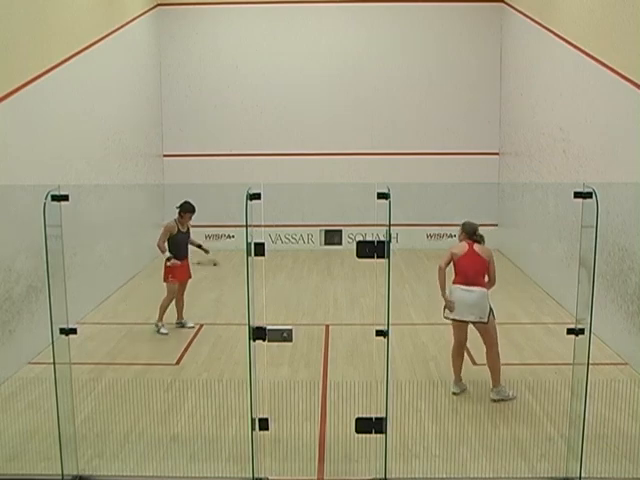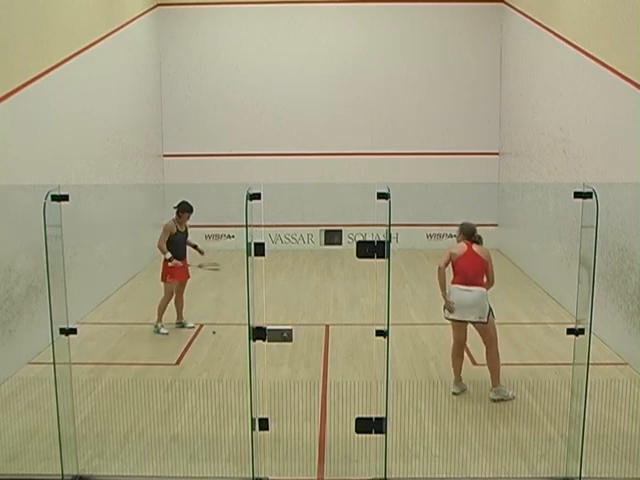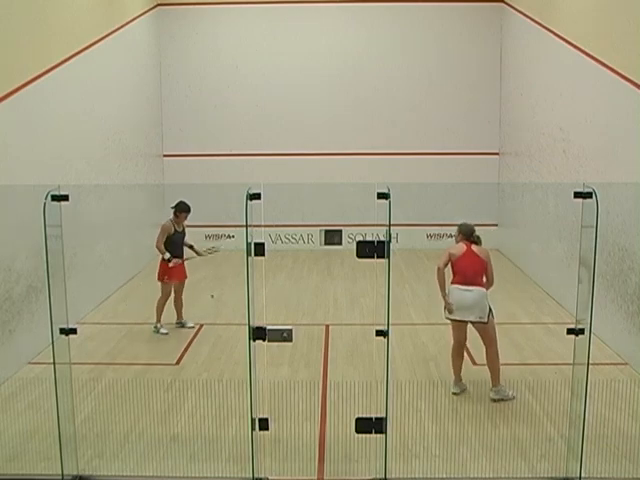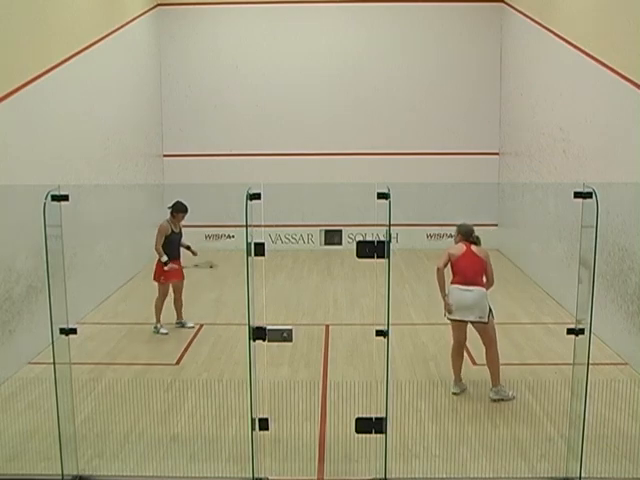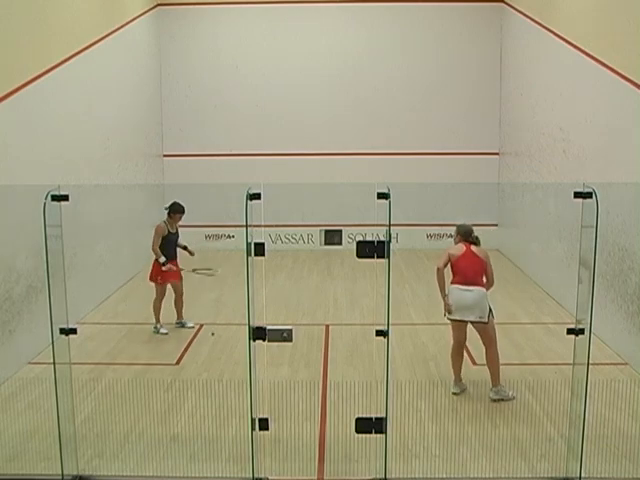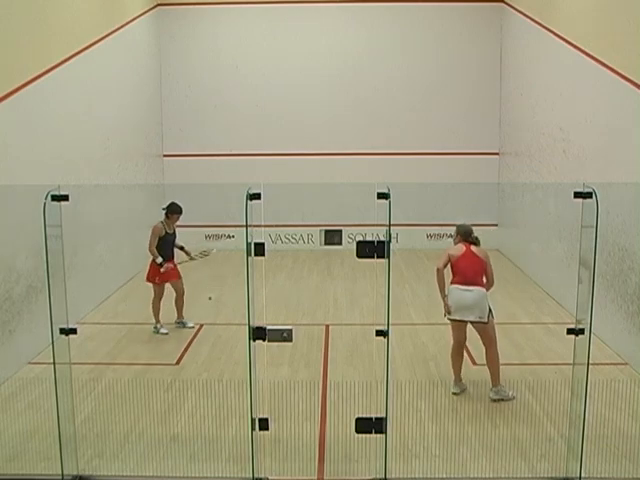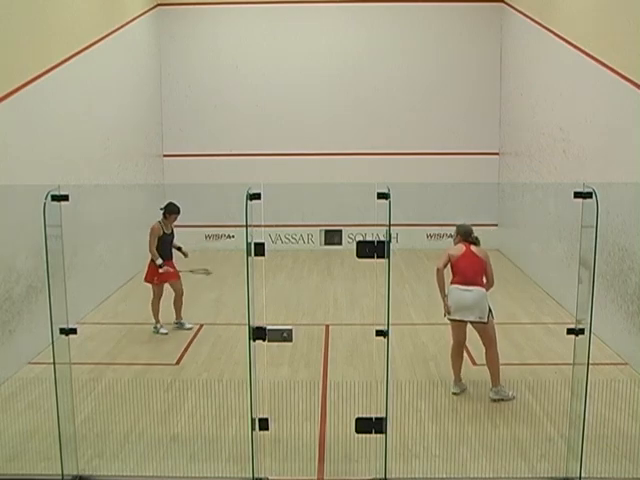
dt=0.1s
person 1, frame 1
left shoulder: (455, 248)
right shoulder: (486, 251)
left elbow: (441, 267)
right elbow: (492, 281)
left wrist: (444, 294)
left hip: (458, 294)
right hip: (478, 297)
left knee: (459, 342)
right knee: (491, 344)
left ankle: (457, 383)
right ankle: (497, 389)
person 1, frame 2
left shoulder: (454, 249)
right shoulder: (485, 251)
left elbow: (441, 267)
right elbow: (490, 281)
left wrist: (444, 295)
left hip: (457, 294)
right hip: (478, 297)
left knee: (458, 342)
right knee: (491, 344)
left ankle: (457, 383)
right ankle: (496, 389)
person 1, frame 3
left shoulder: (453, 249)
right shoulder: (483, 252)
left elbow: (440, 268)
right elbow: (490, 281)
left wrist: (444, 296)
left hip: (457, 294)
right hip: (477, 296)
left knee: (458, 342)
right knee: (491, 344)
left ankle: (457, 383)
right ankle: (496, 388)
person 1, frame 4
left shoulder: (452, 250)
right shoulder: (483, 252)
left elbow: (439, 268)
right elbow: (490, 281)
left wrist: (444, 296)
left hip: (456, 294)
right hip: (477, 296)
left knee: (458, 342)
right knee: (491, 345)
left ankle: (457, 383)
right ankle: (496, 389)
person 1, frame 5
left shoulder: (452, 250)
right shoulder: (482, 252)
left elbow: (440, 268)
right elbow: (490, 281)
left wrist: (444, 296)
left hip: (456, 294)
right hip: (477, 296)
left knee: (458, 343)
right knee: (491, 344)
left ankle: (457, 383)
right ankle: (496, 389)
person 1, frame 6
left shoulder: (452, 251)
right shoulder: (482, 252)
left elbow: (439, 269)
right elbow: (490, 281)
left wrist: (444, 297)
left hip: (456, 294)
right hip: (477, 296)
left knee: (458, 342)
right knee: (491, 344)
left ankle: (457, 383)
right ankle: (496, 389)
person 1, frame 7
left shoulder: (452, 250)
right shoulder: (482, 252)
left elbow: (439, 269)
right elbow: (490, 281)
left wrist: (444, 297)
left hip: (457, 294)
right hip: (477, 296)
left knee: (458, 343)
right knee: (490, 345)
left ankle: (457, 383)
right ankle: (496, 388)
person 2, frame 1
left shoulder: (187, 224)
right shoulder: (171, 226)
right elbow: (160, 243)
left wrist: (200, 246)
right wrist: (169, 258)
left hip: (184, 263)
right hip: (173, 265)
left knee: (180, 293)
right knee: (171, 295)
left ankle: (180, 320)
right ankle: (159, 322)
person 2, frame 2
left shoulder: (184, 224)
right shoulder: (170, 226)
right elbow: (160, 244)
left wrist: (195, 247)
right wrist: (171, 259)
left hip: (182, 263)
right hip: (172, 265)
left knee: (180, 294)
right knee: (168, 295)
left ankle: (180, 320)
right ankle: (158, 323)
person 2, frame 3
left shoulder: (182, 224)
right shoulder: (167, 226)
right elbow: (158, 245)
left wrist: (192, 247)
right wrist: (170, 259)
left hip: (179, 263)
right hip: (168, 264)
left knee: (179, 294)
right knee: (165, 295)
left ankle: (180, 320)
right ankle: (157, 324)
person 2, frame 4
left shoulder: (178, 225)
right shoulder: (164, 226)
right elbow: (157, 247)
left wrist: (189, 248)
right wrist: (167, 262)
left hip: (177, 264)
right hip: (165, 266)
left knee: (179, 294)
right knee: (162, 295)
left ankle: (180, 320)
right ankle: (157, 324)
person 2, frame 5
left shoulder: (175, 225)
right shoulder: (161, 227)
right elbow: (155, 248)
left wrist: (186, 248)
right wrist: (165, 263)
left hip: (174, 264)
right hip: (162, 266)
left knee: (179, 293)
right knee: (160, 296)
left ankle: (180, 320)
right ankle: (157, 325)
person 2, frame 6
left shoulder: (172, 226)
right shoulder: (158, 227)
right elbow: (151, 248)
left wrist: (182, 248)
right wrist: (162, 263)
left hip: (171, 264)
right hip: (159, 266)
left knee: (181, 292)
right knee: (158, 296)
left ankle: (180, 319)
right ankle: (157, 324)
person 2, frame 7
left shoulder: (170, 226)
right shoulder: (156, 227)
right elbow: (152, 249)
left wrist: (180, 249)
right wrist: (161, 265)
left hip: (170, 264)
right hip: (158, 266)
left knee: (179, 292)
right knee: (157, 296)
left ankle: (179, 320)
right ankle: (157, 325)
